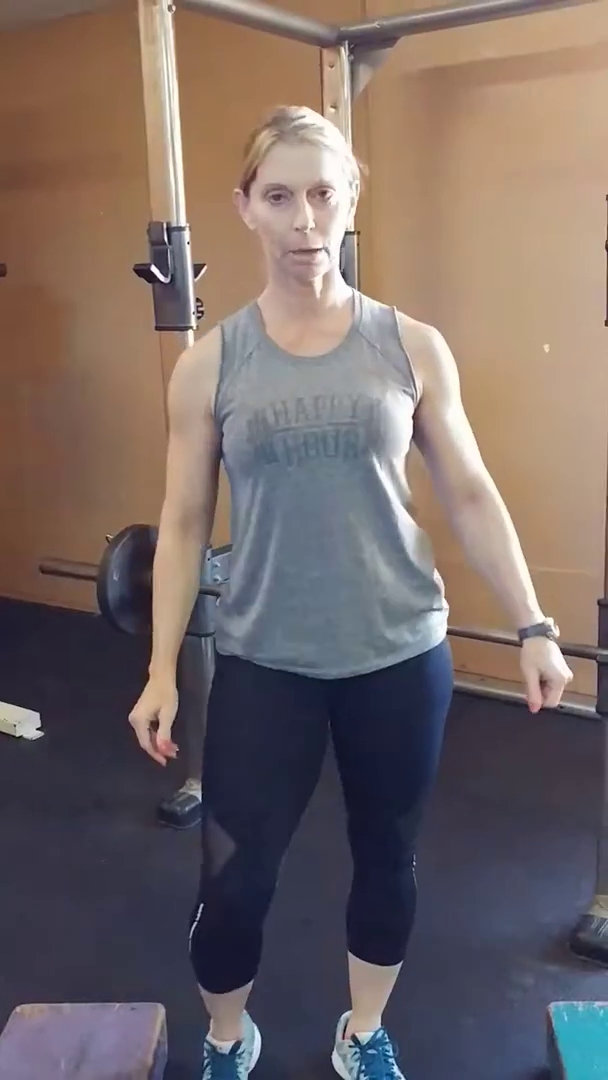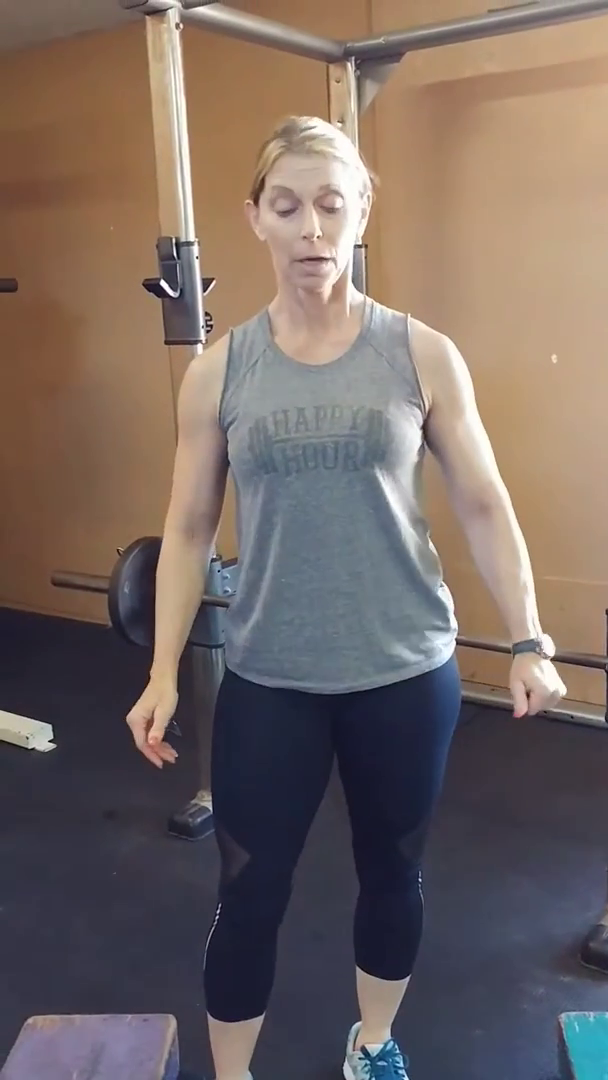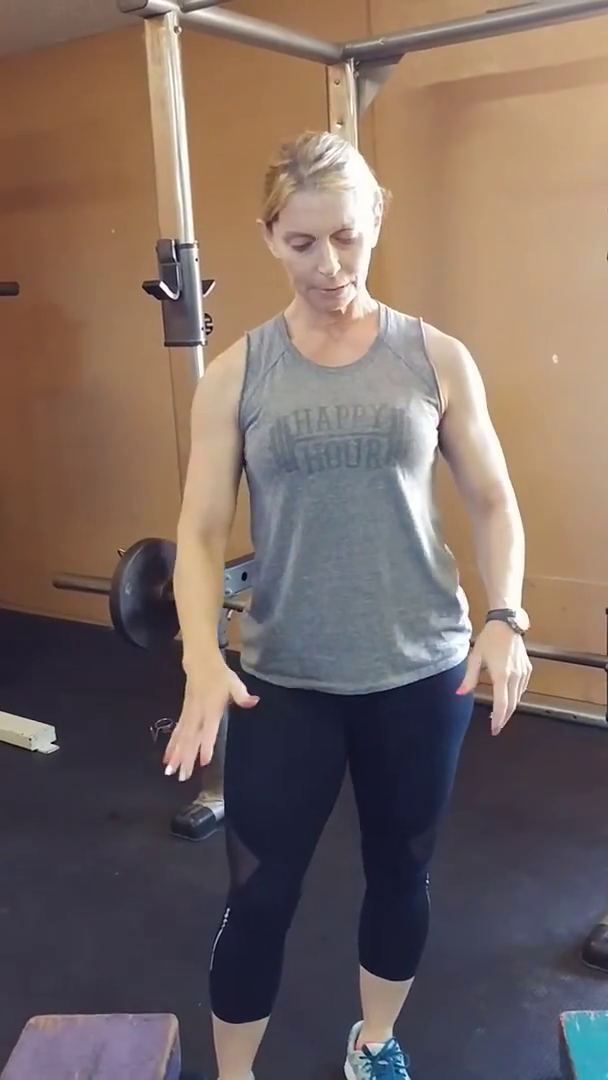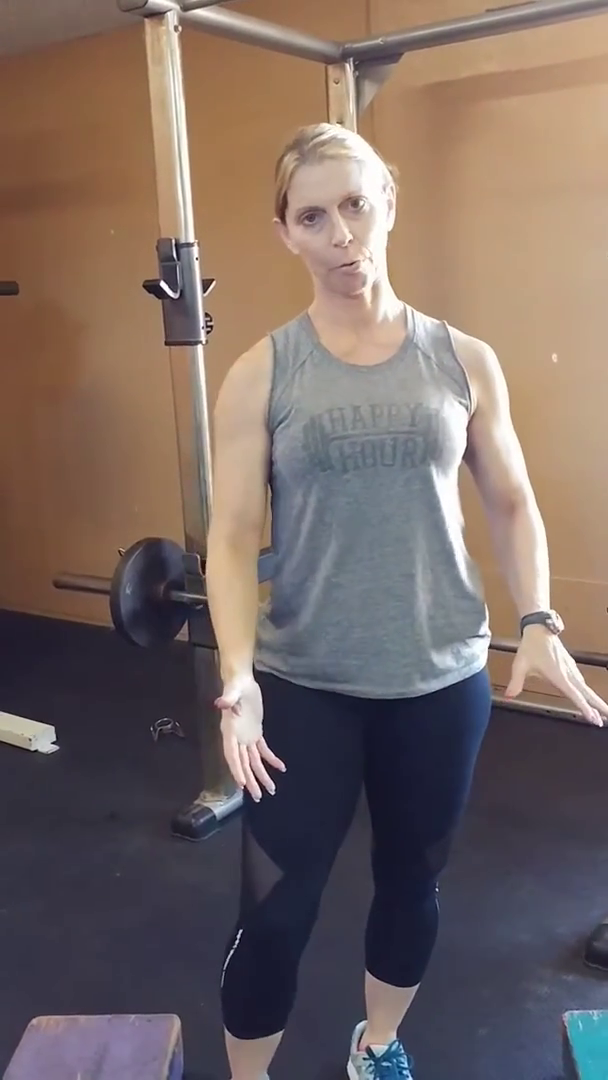
dt=0.7s
person 1, frame 1
left shoulder: (412, 347)
right shoulder: (209, 363)
left elbow: (471, 496)
right elbow: (183, 524)
left wrist: (531, 625)
right wrist: (161, 669)
left hip: (399, 657)
right hip: (263, 665)
left knee: (386, 858)
right knee: (232, 884)
person 1, frame 2
left shoulder: (423, 355)
right shoulder: (219, 371)
left elbow: (484, 504)
right elbow: (189, 528)
left wrist: (528, 640)
right wrist: (163, 672)
left hip: (406, 674)
right hip: (268, 682)
left knee: (393, 873)
right knee: (249, 895)
person 1, frame 3
left shoulder: (437, 358)
right shoulder: (237, 373)
left elbow: (492, 503)
right elbow: (200, 532)
left wrist: (502, 618)
right wrist: (202, 660)
left hip: (423, 672)
right hip: (283, 681)
left knee: (400, 873)
right knee: (258, 897)
person 1, frame 4
left shoulder: (464, 361)
right shoulder: (261, 374)
left elbow: (511, 505)
right elbow: (232, 538)
right wrist: (236, 673)
left hip: (441, 679)
right hip: (305, 684)
left knee: (411, 883)
right knee: (275, 912)
